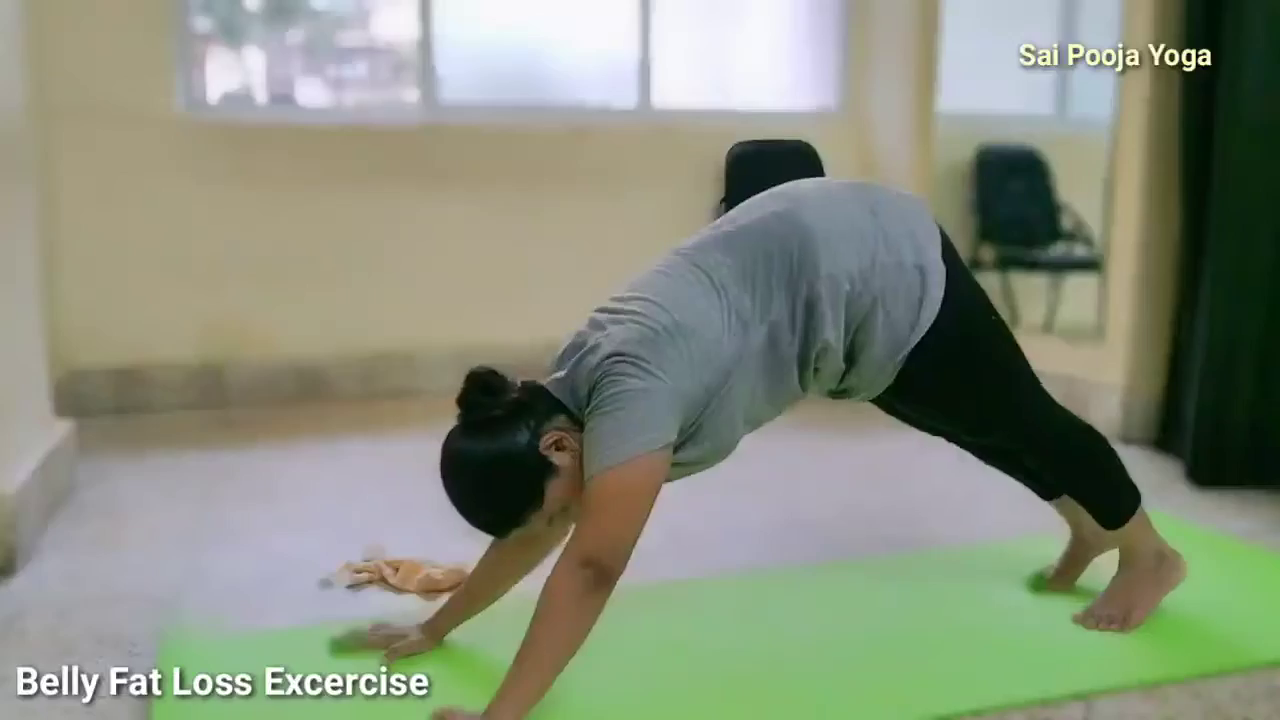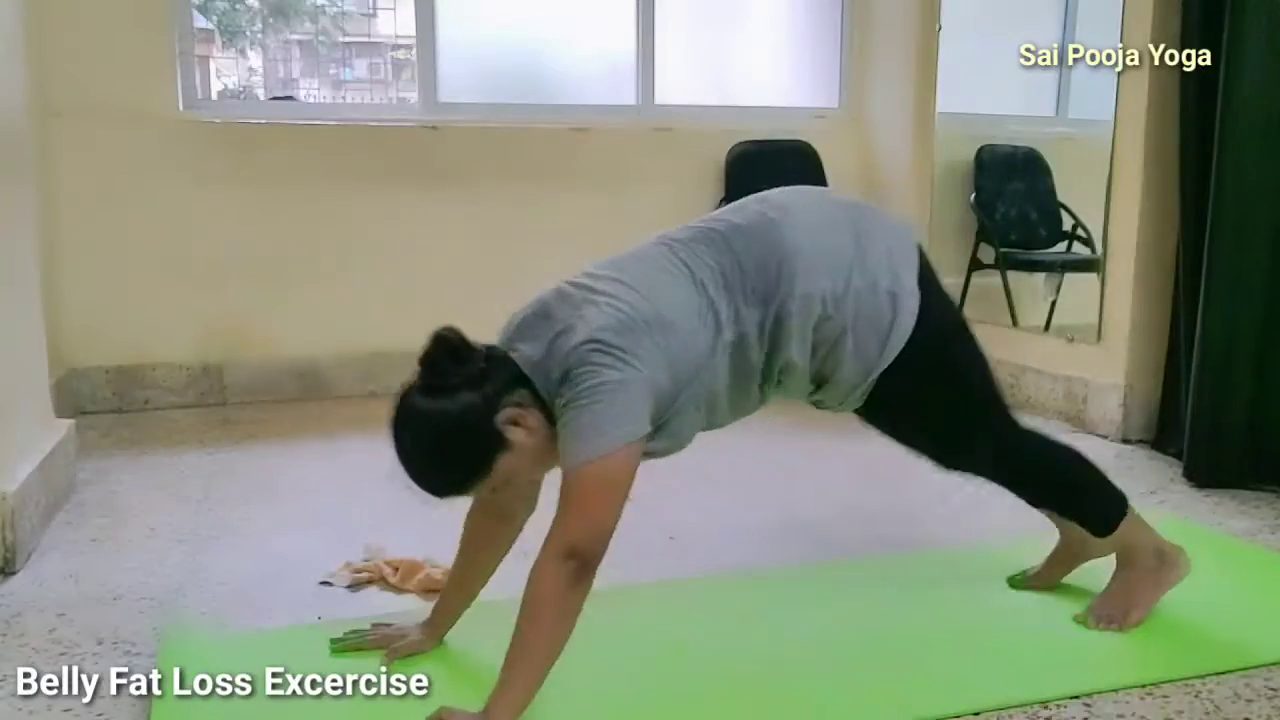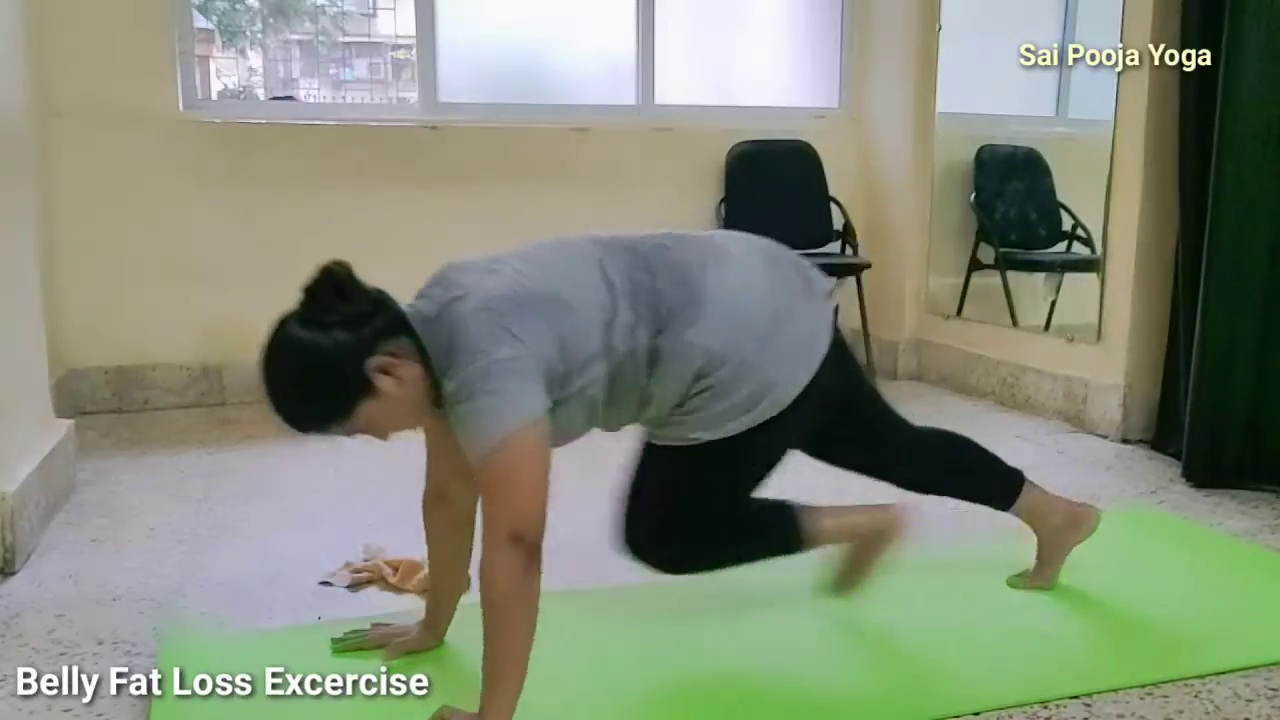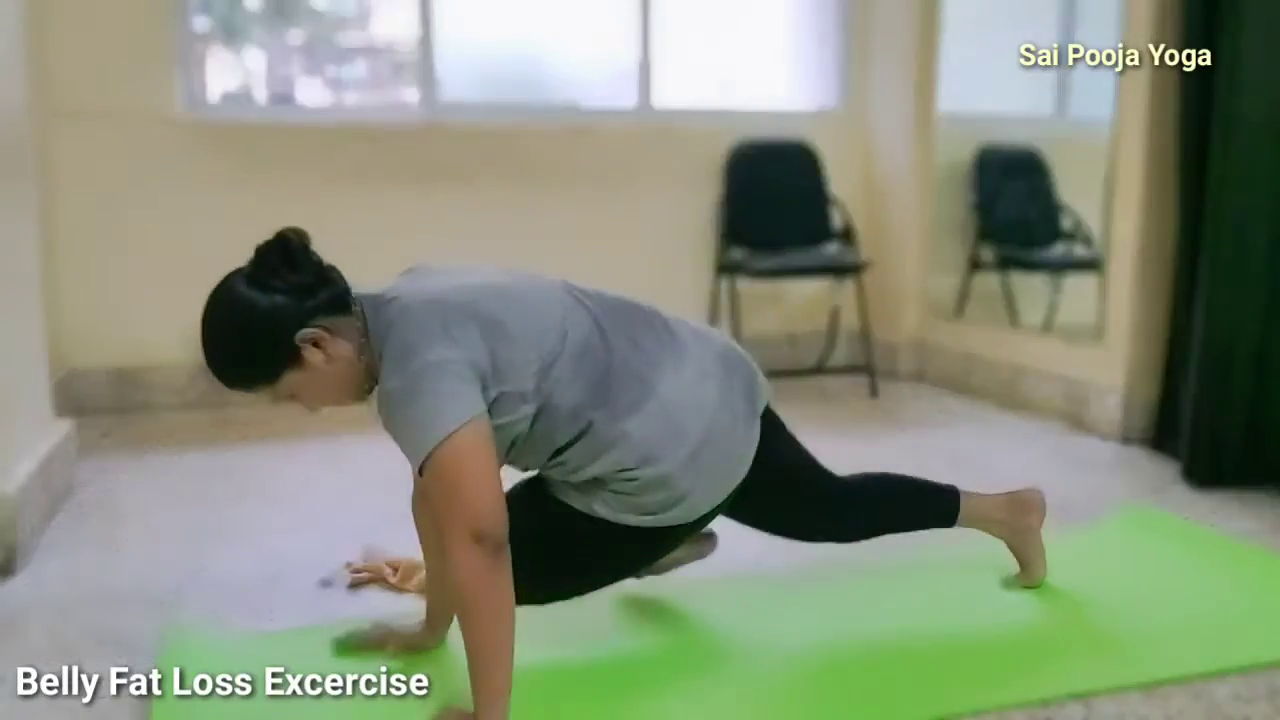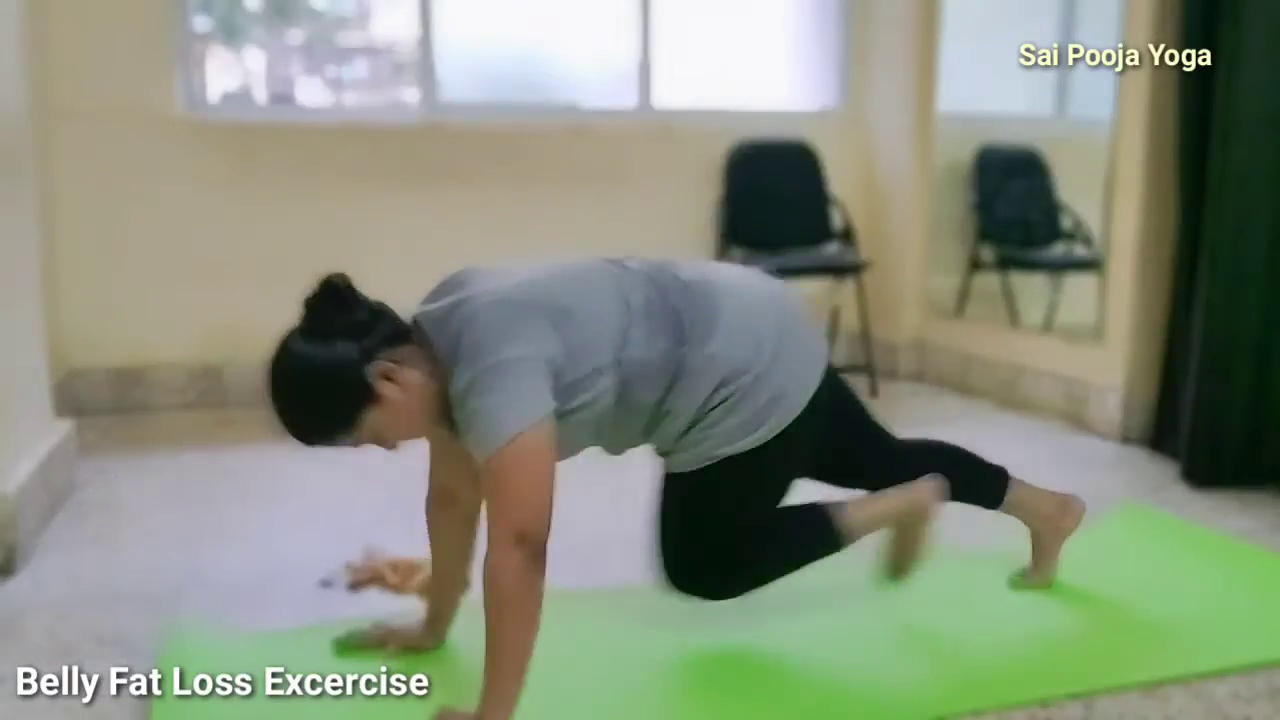
dt=0.4s
person 1, frame 1
left shoulder: (629, 397)
right shoulder: (561, 403)
left elbow: (590, 568)
right elbow: (534, 532)
right wrist: (433, 627)
left hip: (884, 274)
right hip: (826, 250)
left knee: (1018, 415)
right knee: (971, 420)
left ankle: (1150, 555)
right ankle: (1091, 526)
person 1, frame 2
left shoulder: (596, 383)
right shoulder: (513, 366)
left elbow: (571, 556)
right elbow: (500, 510)
right wrist: (431, 627)
left hip: (851, 291)
right hip: (801, 253)
left knee: (981, 436)
right knee: (954, 435)
left ankle: (1150, 552)
right ankle: (1081, 533)
person 1, frame 3
left shoulder: (485, 363)
right shoulder: (426, 332)
left elbow: (513, 545)
right elbow: (448, 493)
right wrist: (430, 626)
left hip: (748, 355)
right hip: (757, 300)
left knee: (663, 537)
right knee: (885, 444)
left ankle: (849, 527)
right ankle: (1058, 515)
person 1, frame 4
left shoulder: (416, 365)
right shoulder: (401, 314)
left elbow: (478, 545)
right elbow: (435, 491)
right wrist: (432, 626)
left hip: (673, 449)
right hip: (705, 386)
left knee: (514, 552)
right knee: (825, 506)
left ankle: (660, 537)
right ankle: (1008, 511)
person 1, frame 5
left shoulder: (489, 367)
right shoulder: (435, 340)
left elbow: (519, 544)
right elbow: (452, 497)
right wrist: (431, 625)
left hip: (746, 374)
right hip: (750, 333)
left knee: (702, 566)
right knee: (876, 456)
left ankle: (898, 508)
right ankle: (1048, 509)
